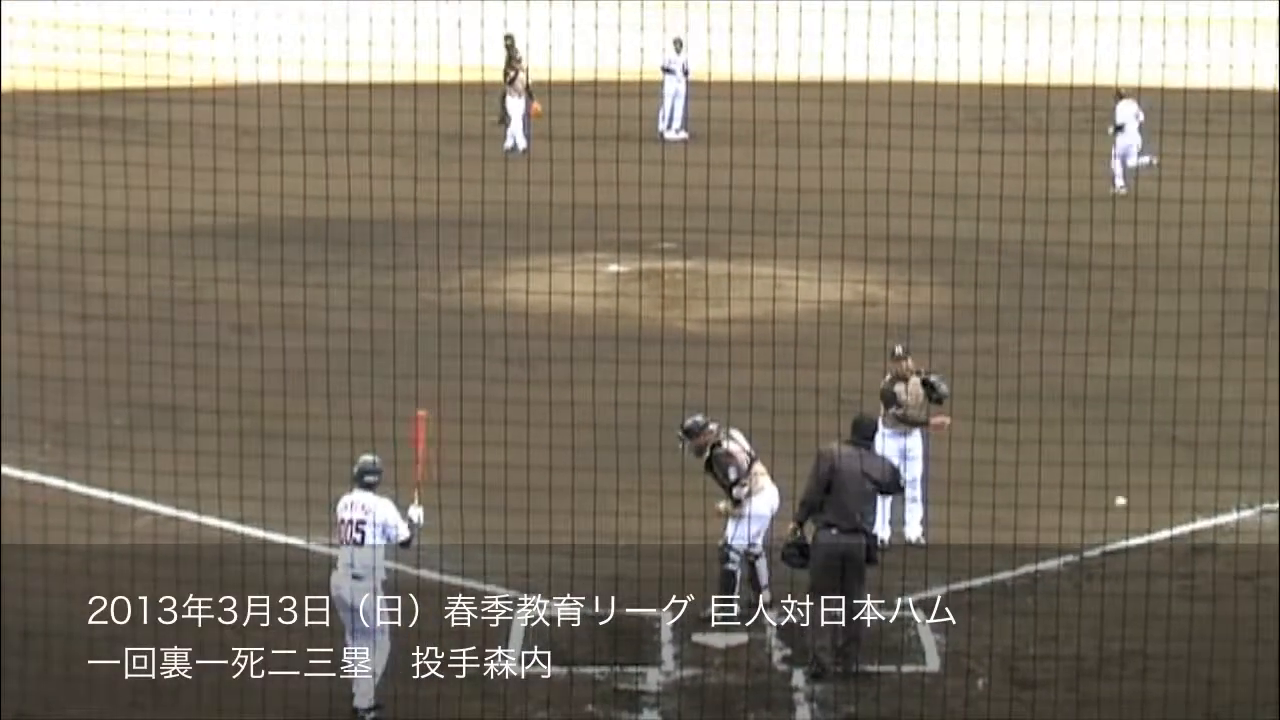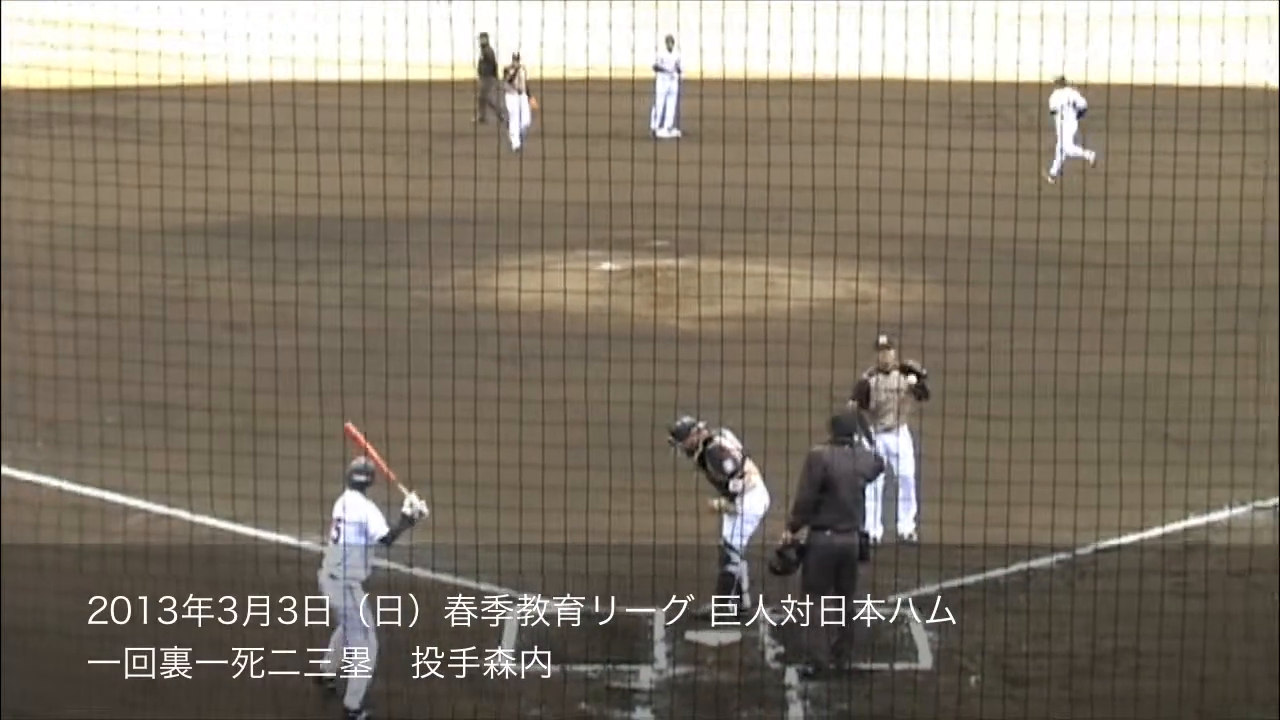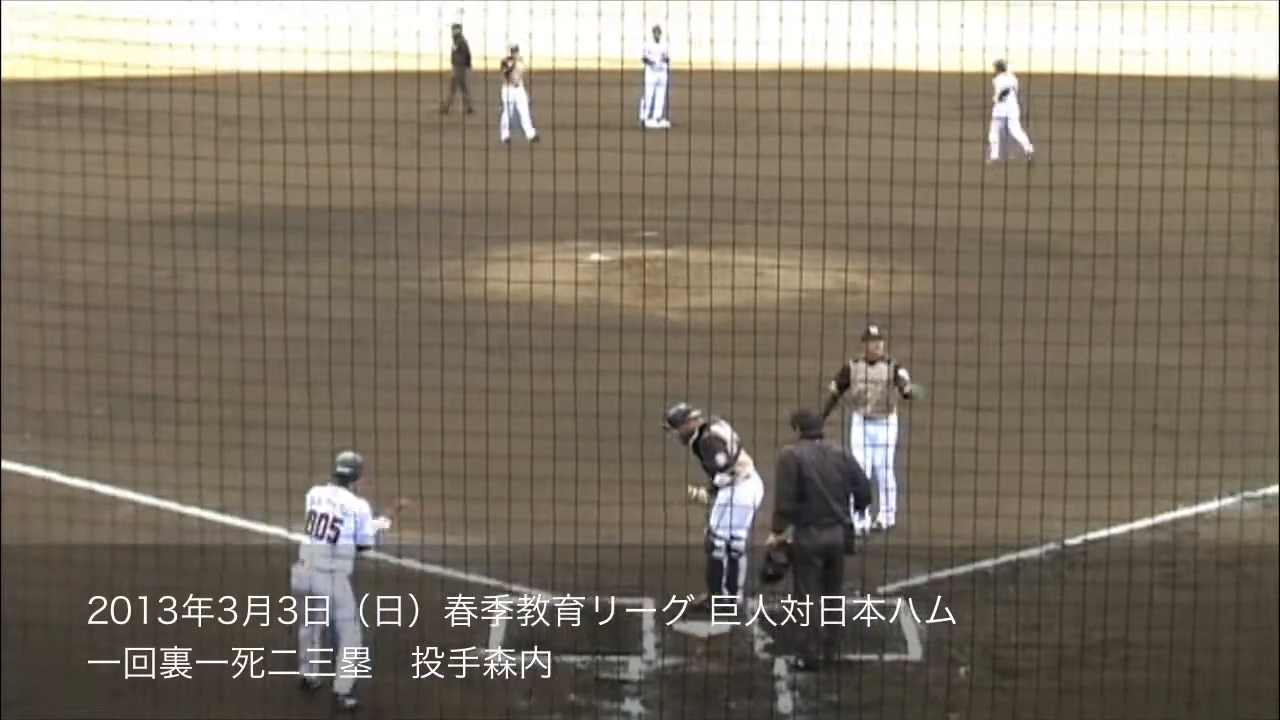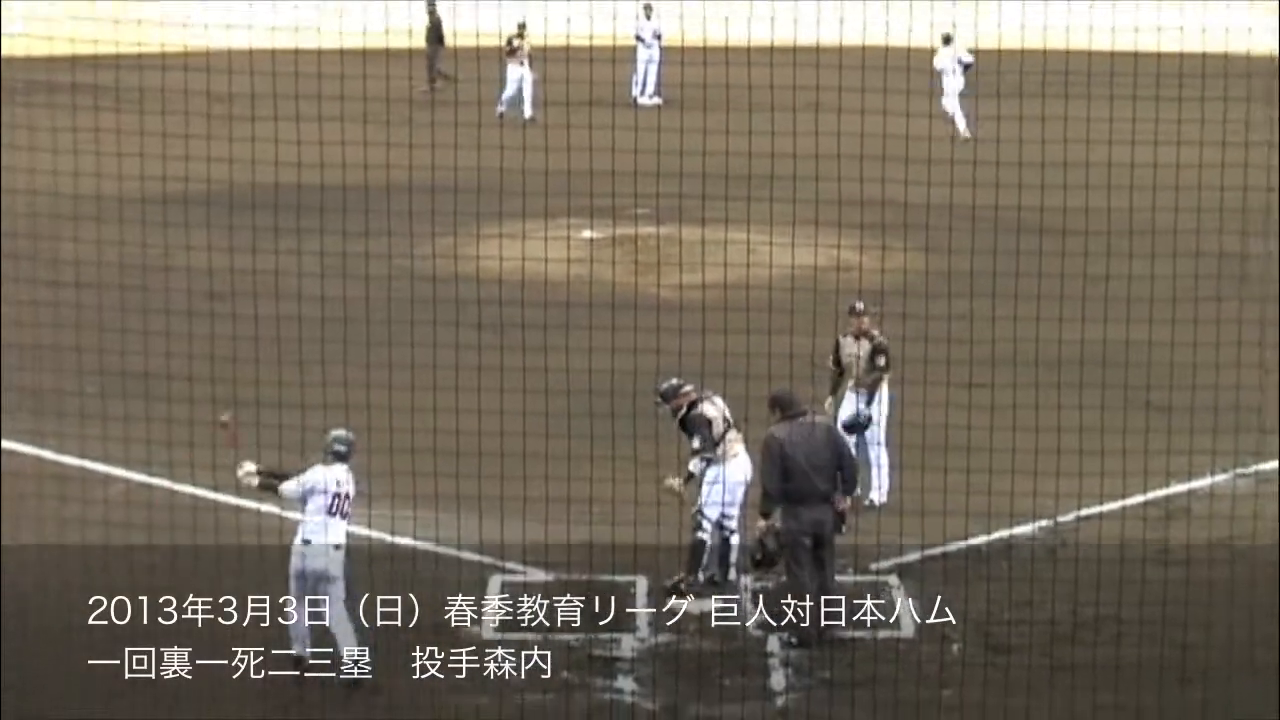
dt=0.3s
person 1, frame 1
left shoulder: (830, 454)
right shoulder: (882, 466)
left elbow: (813, 493)
right elbow: (895, 488)
left wrist: (799, 520)
left hip: (828, 537)
right hip: (858, 540)
left knee: (822, 599)
right knee: (853, 601)
left ankle: (821, 662)
right ankle: (847, 660)
person 1, frame 2
left shoulder: (819, 456)
right shoulder: (867, 460)
left elbow: (806, 497)
right elbow: (879, 465)
left wrist: (792, 527)
left hip: (822, 538)
right hip: (851, 539)
left knee: (816, 599)
right knee: (846, 600)
left ankle: (818, 661)
right ankle: (840, 657)
person 1, frame 3
left shoulder: (791, 454)
right shoulder: (841, 453)
left elbow: (785, 498)
right elbow: (863, 489)
left wrist: (777, 531)
right wrist: (857, 510)
left hip: (807, 534)
right hip: (838, 532)
left knee: (809, 595)
right knee: (833, 592)
left ankle: (811, 654)
right ankle: (829, 648)
person 1, frame 4
left shoulder: (775, 436)
right shoulder: (825, 426)
left elbow: (771, 481)
right elbow: (848, 462)
left wrist: (766, 515)
right wrist: (845, 493)
left hip: (796, 512)
right hip: (826, 509)
left knee: (800, 573)
right knee: (825, 568)
left ankle: (804, 631)
right ankle: (822, 623)
person 2, frame 1
left shoulder: (343, 502)
right shoulder: (382, 505)
right elbow: (404, 540)
left wrist: (406, 520)
right wrist: (413, 519)
left hip: (341, 580)
right hip: (364, 584)
left knee: (355, 640)
right knee: (377, 645)
left ankle: (363, 696)
person 2, frame 2
left shoulder: (344, 501)
right shoulder: (364, 506)
left elbow: (375, 531)
right elbow: (386, 538)
left wrist: (408, 516)
right wrist: (407, 515)
left hip: (331, 578)
right hip: (344, 583)
left knee: (347, 628)
right knee: (364, 645)
left ankle: (326, 673)
person 2, frame 3
left shoulder: (315, 493)
right shoulder: (360, 506)
right elbow: (363, 545)
right wrist: (380, 526)
left hip: (302, 572)
right hip: (333, 579)
left knee: (309, 625)
right knee: (350, 635)
left ankle: (308, 676)
right ankle: (343, 692)
person 2, frame 4
left shoulder: (321, 473)
right shoulder: (345, 476)
left elbow: (288, 489)
right elbow: (299, 480)
left wrist: (256, 480)
right wrist: (259, 470)
left hip: (307, 551)
right hip: (333, 554)
left knee: (297, 605)
right knee: (336, 609)
left ankle: (300, 656)
person 3, frame 1
left shoulder: (720, 453)
right shoulder: (729, 433)
left elbow: (740, 483)
right elbow: (752, 458)
left wrist: (732, 506)
left hip: (753, 502)
right hip: (768, 493)
left knee: (730, 552)
right knee: (753, 548)
left ankle: (726, 607)
right ankle: (762, 596)
person 3, frame 2
left shoulder: (713, 449)
right shoulder: (719, 434)
left elbow: (736, 474)
right elbow: (743, 458)
left wrist: (727, 502)
left hip: (746, 500)
right hip: (757, 493)
left knee: (730, 552)
right knee: (737, 550)
left ankle: (722, 606)
right ankle: (742, 600)
person 3, frame 3
left shoulder: (708, 438)
right shoulder: (714, 425)
left elbow: (726, 469)
left wrist: (707, 493)
right wrist: (712, 490)
left hip: (736, 490)
right hip: (751, 485)
left knee: (715, 540)
right knee: (737, 543)
left ankle: (717, 595)
right ankle: (734, 595)
person 3, frame 4
left shoulder: (696, 415)
right shoulder: (711, 400)
left elbow: (702, 453)
right elbow: (733, 430)
left wrist: (684, 481)
left hip: (723, 469)
right hip: (740, 463)
left knee: (703, 522)
right knee: (729, 522)
left ankle: (692, 578)
right ankle: (727, 574)
person 4, frame 1
left shoulder: (921, 377)
right shoulder: (888, 387)
left elbow: (938, 400)
right elbow: (901, 417)
left wrist: (936, 390)
right wrist: (930, 422)
left hip: (913, 435)
right hip: (889, 434)
left knee: (914, 483)
left ankle: (913, 532)
right ankle: (881, 533)
person 4, frame 2
left shoulder: (905, 373)
right shoulder: (867, 379)
left elbow: (924, 396)
right elbow: (855, 411)
left wrist: (921, 378)
left hip: (899, 432)
right hip: (874, 434)
left knee: (907, 478)
right knee: (874, 482)
left ankle: (907, 528)
right ankle: (873, 530)
person 4, frame 3
left shoulder: (892, 365)
right shoulder: (851, 366)
left elbow: (903, 387)
right elbow: (835, 393)
left wrist: (909, 390)
right wrist: (821, 419)
left hip: (885, 422)
right hip: (860, 422)
left knee: (883, 469)
right knee: (860, 470)
left ankle: (886, 516)
right ankle: (860, 521)
person 4, frame 4
left shoulder: (878, 342)
right shoulder: (843, 340)
left elbow: (878, 376)
right elbow: (837, 369)
left wrist: (867, 407)
right wrist: (832, 395)
left hip: (875, 396)
right hip: (852, 394)
left knee: (875, 444)
right knee: (844, 439)
left ankle: (879, 493)
